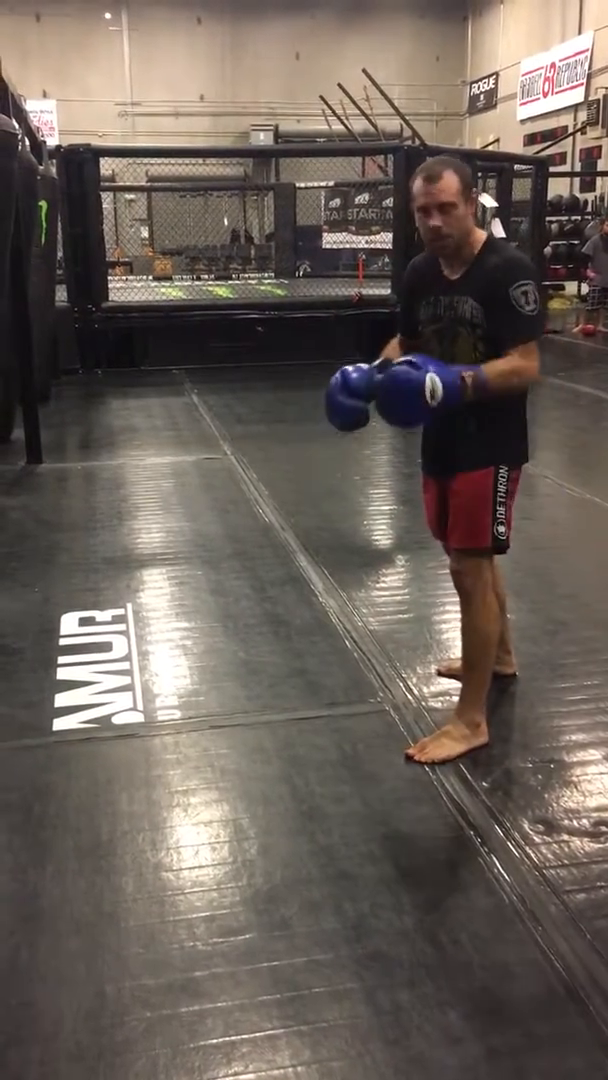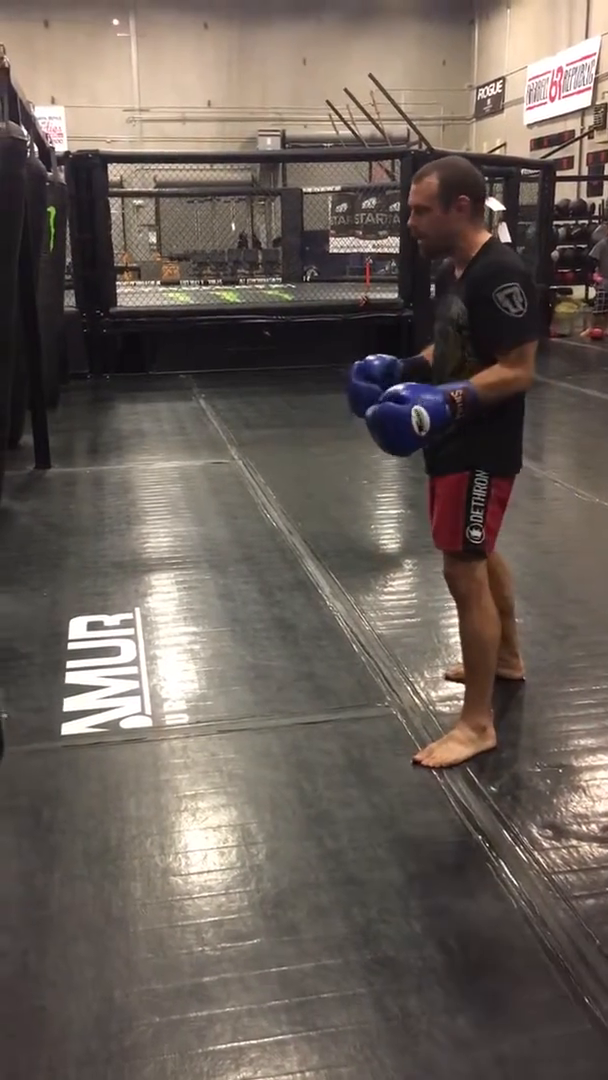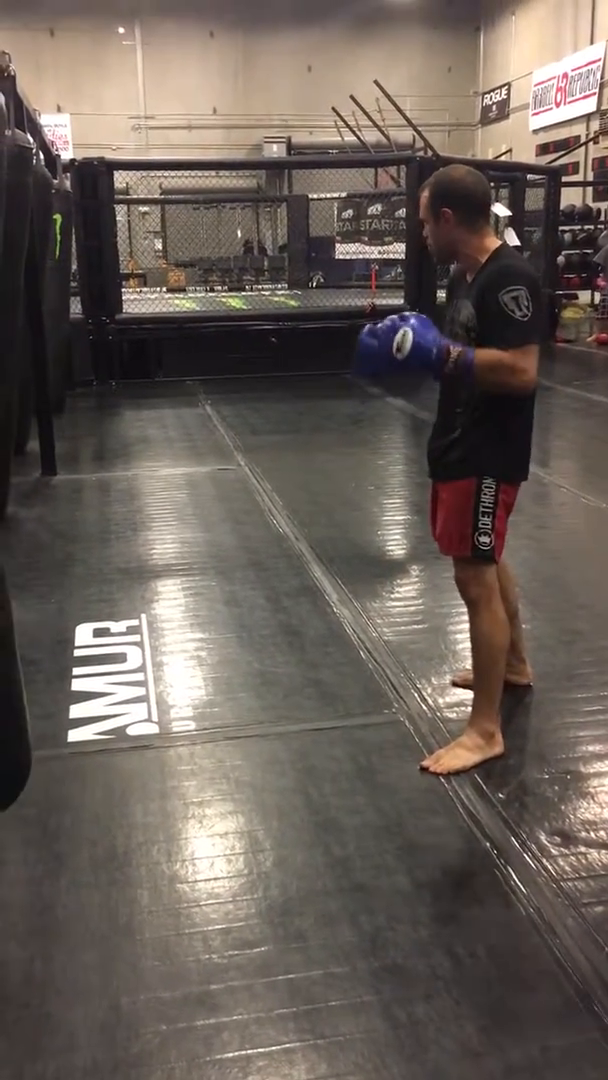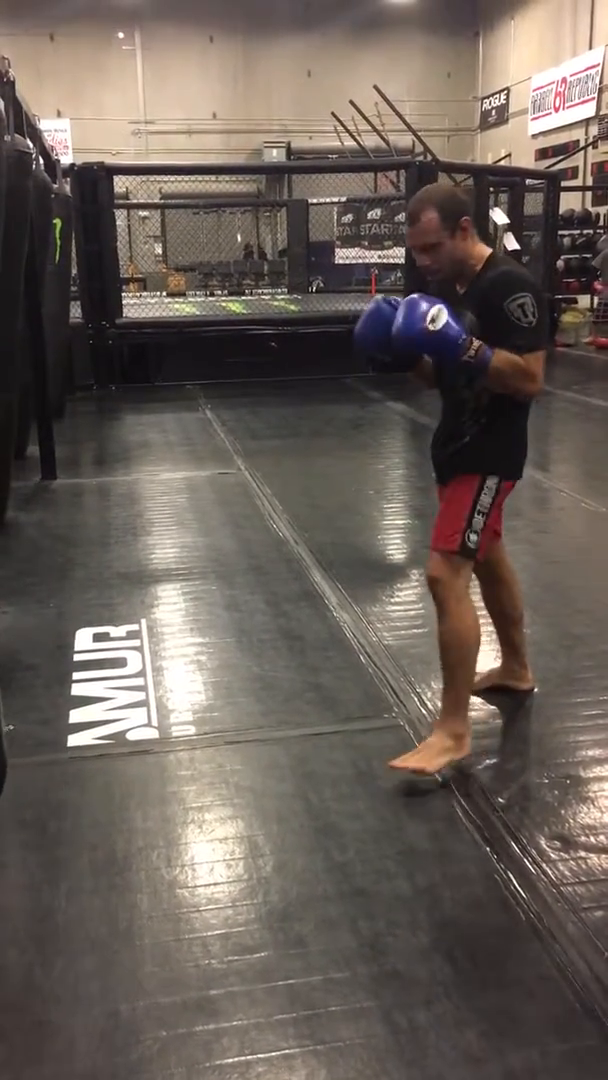
dt=0.4s
person 1, frame 1
left shoulder: (509, 270)
right shoulder: (420, 271)
left elbow: (524, 368)
left wrist: (448, 381)
right wrist: (374, 375)
left hip: (489, 447)
right hip: (441, 440)
left knee: (470, 569)
right knee: (471, 555)
left ankle: (471, 720)
right ankle: (500, 655)
person 1, frame 2
left shoulder: (502, 274)
right shoulder: (449, 269)
left elbow: (518, 371)
left wrist: (441, 403)
right wrist: (403, 372)
left hip: (483, 450)
right hip: (454, 443)
left knee: (463, 571)
right knee: (480, 554)
left ankle: (477, 723)
right ankle: (506, 656)
person 1, frame 3
left shoulder: (511, 279)
right shoulder: (464, 274)
left elbow: (520, 371)
left wrist: (436, 353)
right wrist: (413, 346)
left hip: (488, 454)
right hip: (458, 443)
left knee: (475, 578)
right knee: (484, 560)
left ankle: (485, 730)
right ankle: (513, 663)
person 1, frame 4
left shoulder: (509, 287)
right shoulder: (443, 286)
left elbow: (530, 379)
left wrist: (462, 345)
right wrist: (403, 348)
left hip: (488, 453)
right hip: (458, 444)
left knee: (446, 575)
right knee: (487, 557)
left ankle: (452, 731)
right ankle: (515, 667)
